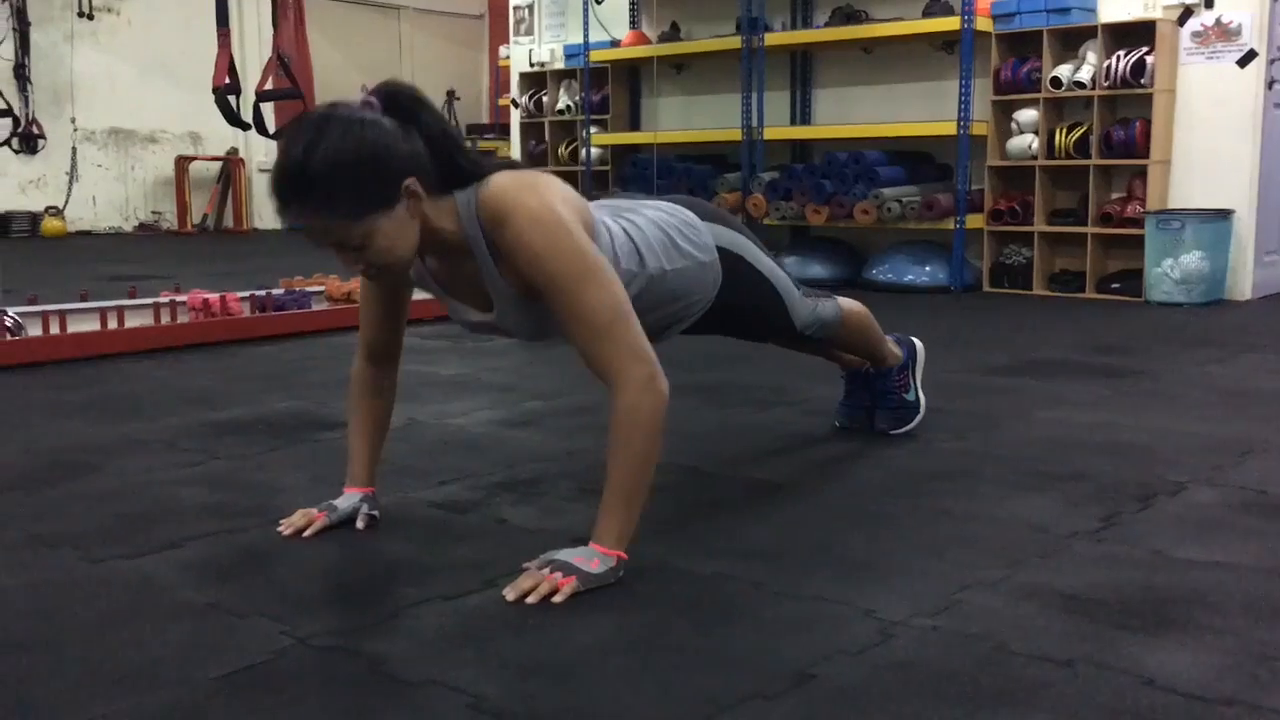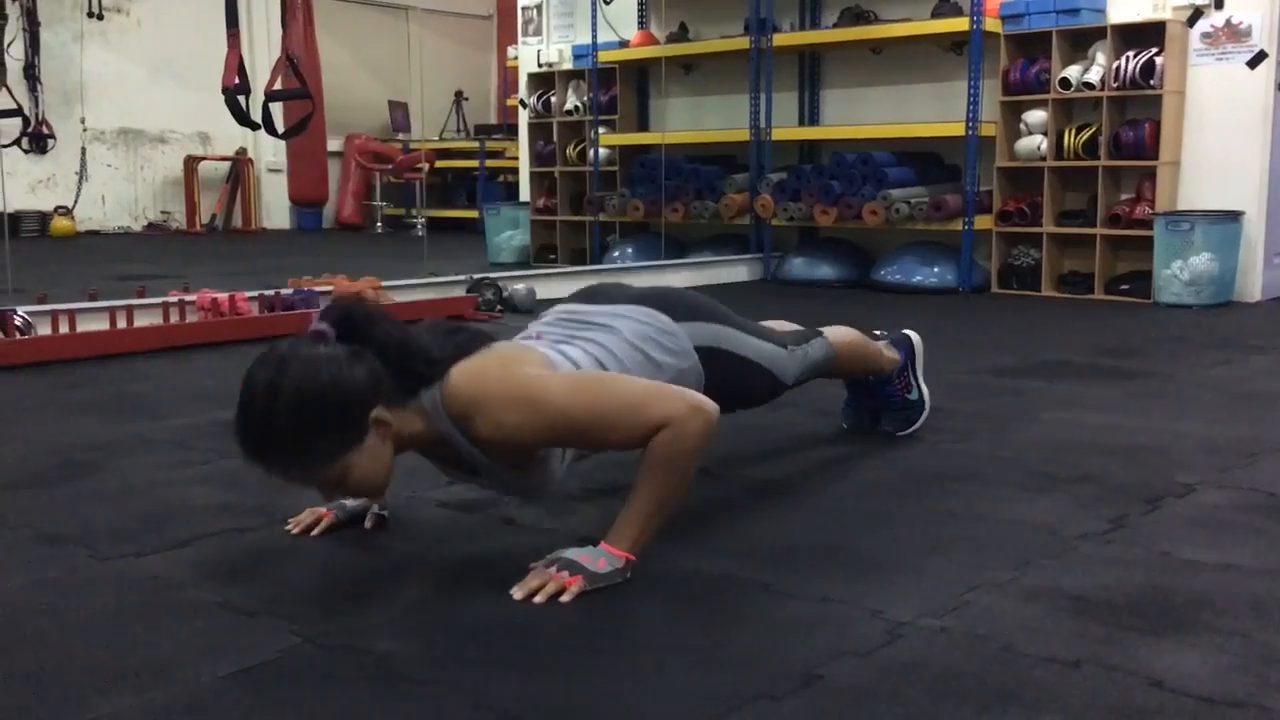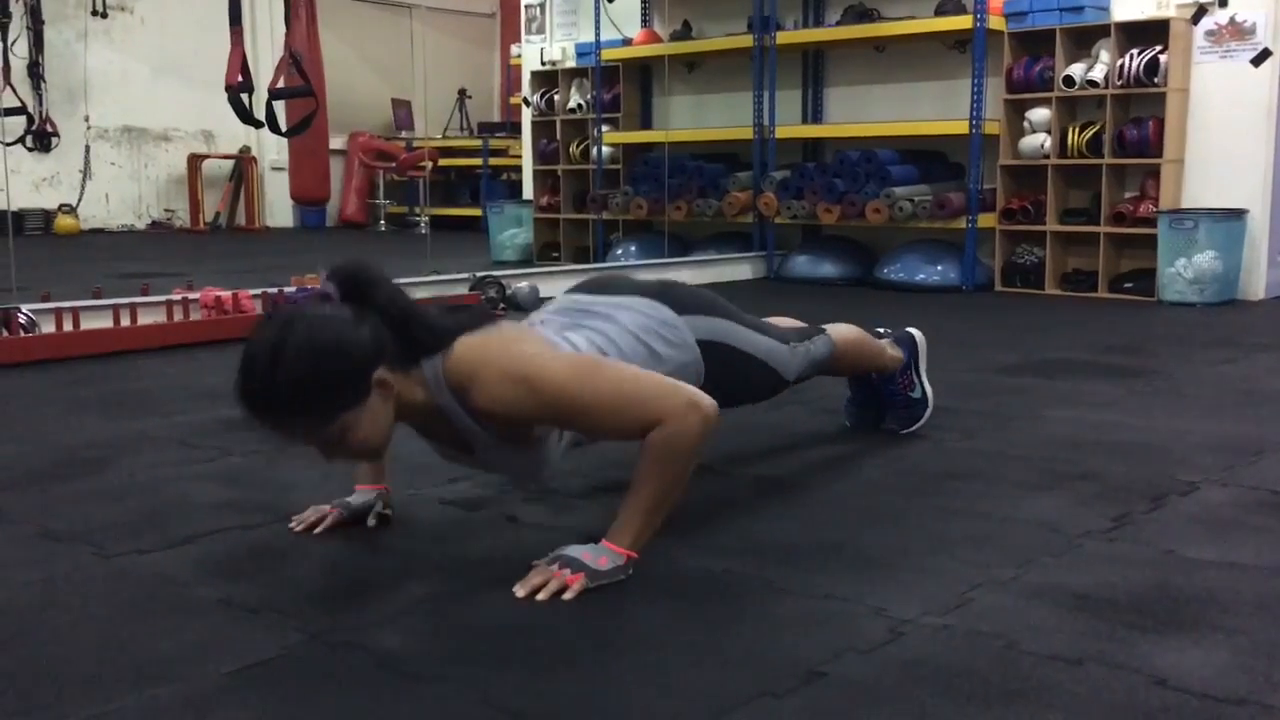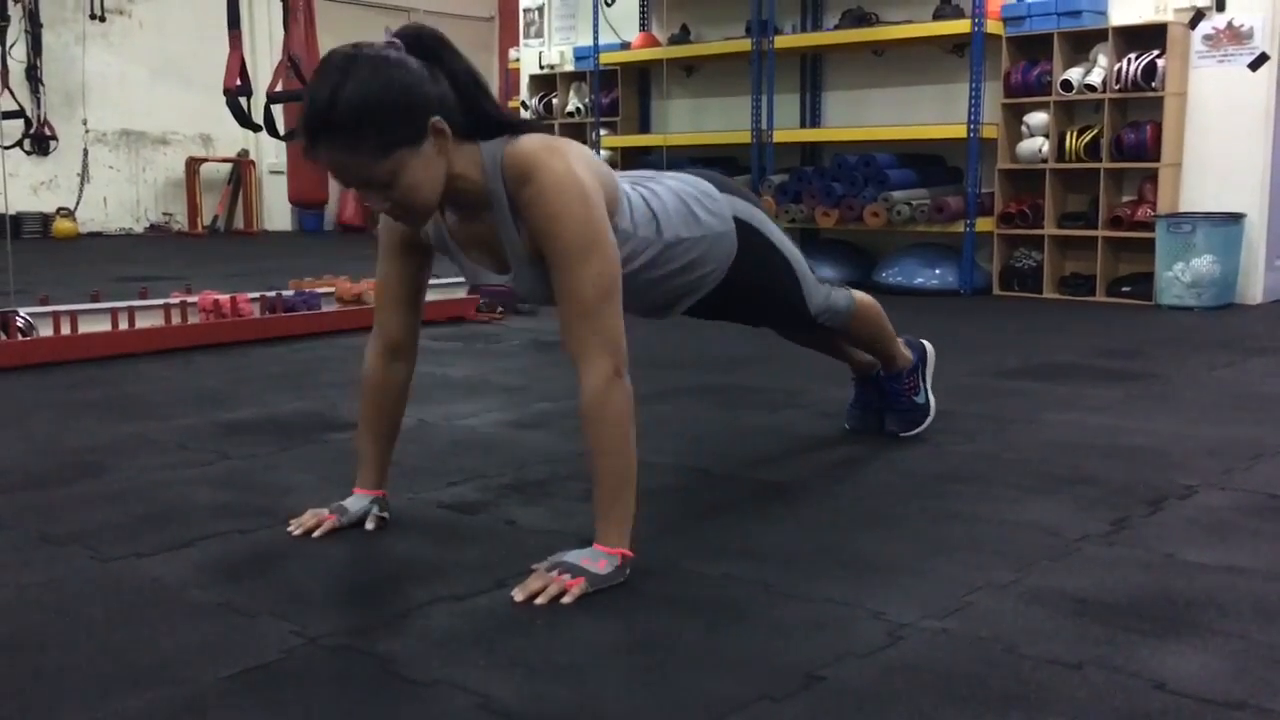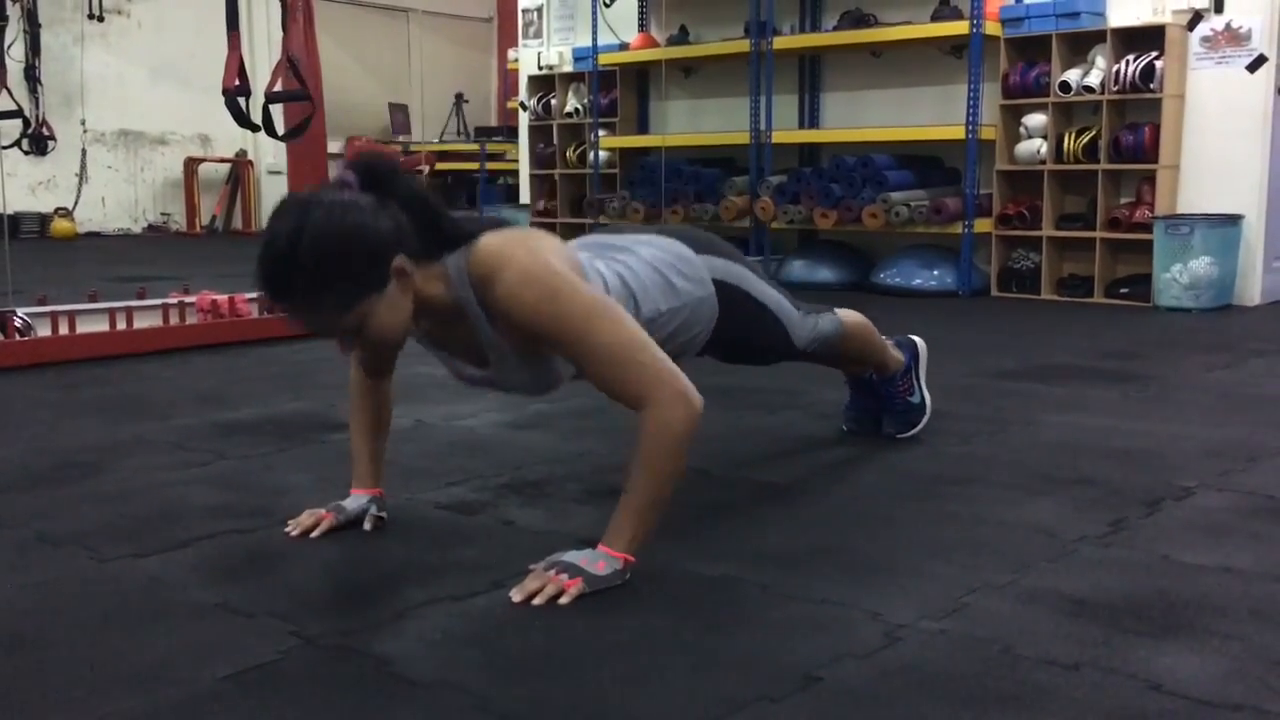
dt=0.4s
person 1, frame 1
left shoulder: (526, 219)
right shoulder: (391, 227)
left elbow: (639, 383)
right elbow: (375, 361)
left wrist: (606, 550)
right wrist: (357, 489)
left hip: (698, 256)
right hip: (628, 245)
left knee: (805, 320)
right knee: (788, 334)
left ankle: (893, 358)
right ankle: (857, 370)
person 1, frame 2
left shoulder: (494, 403)
right shoulder: (377, 382)
left elbow: (694, 416)
left wrist: (614, 552)
right wrist: (362, 491)
left hip: (676, 346)
right hip: (593, 324)
left knee: (794, 361)
right knee: (771, 340)
left ankle: (891, 356)
right ankle: (872, 352)
person 1, frame 3
left shoulder: (494, 377)
right shoulder: (382, 357)
left elbow: (691, 411)
left wrist: (617, 549)
right wrist: (369, 487)
left hip: (677, 338)
right hip: (595, 317)
left knee: (797, 359)
right knee: (777, 349)
left ankle: (893, 354)
right ankle: (876, 355)
person 1, frame 4
left shoulder: (547, 179)
right shoulder: (416, 202)
left elbow: (604, 370)
right elbow: (390, 349)
left wrist: (610, 552)
right wrist: (367, 491)
left hip: (715, 231)
right hip: (654, 257)
left knee: (817, 311)
right knee: (796, 329)
left ankle: (905, 363)
right ankle: (869, 376)
person 1, frame 5
left shoulder: (518, 279)
right shoulder: (387, 276)
left elbow: (676, 403)
right elbow: (370, 374)
left wrist: (613, 554)
right wrist: (364, 489)
left hip: (695, 287)
right hip: (618, 272)
left knee: (806, 335)
right knee: (790, 349)
left ankle: (897, 360)
right ankle: (867, 385)
